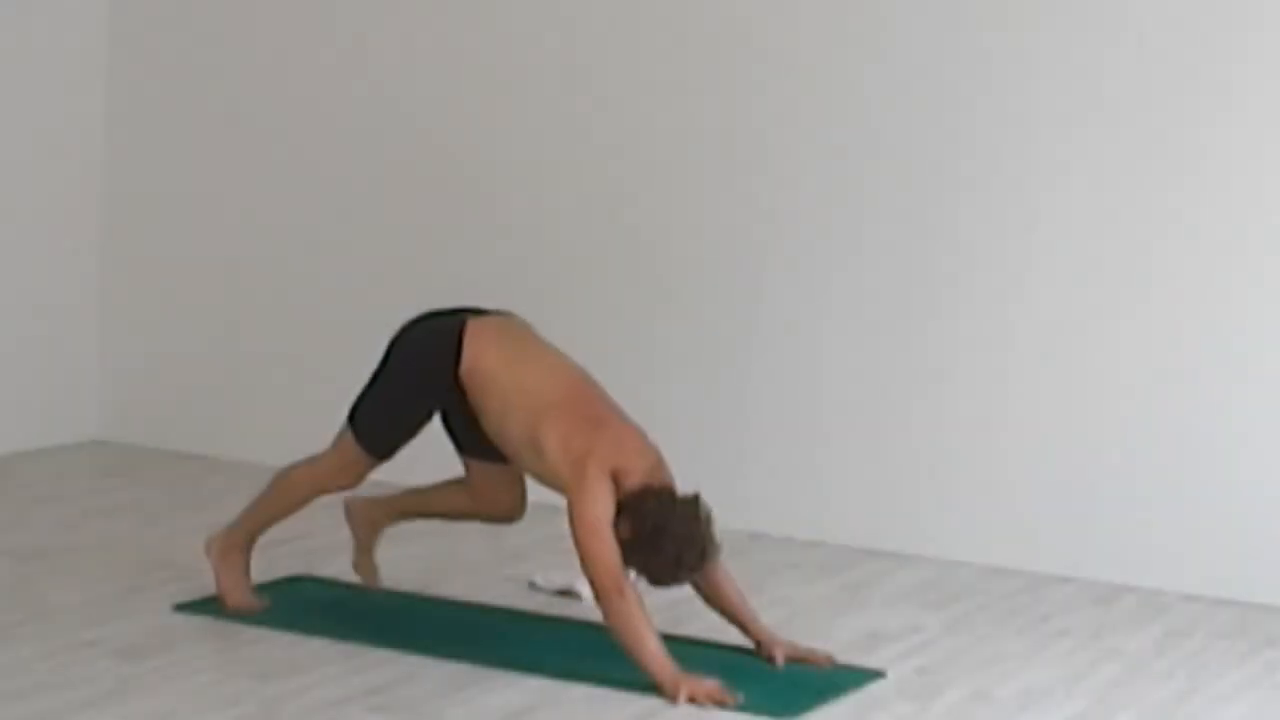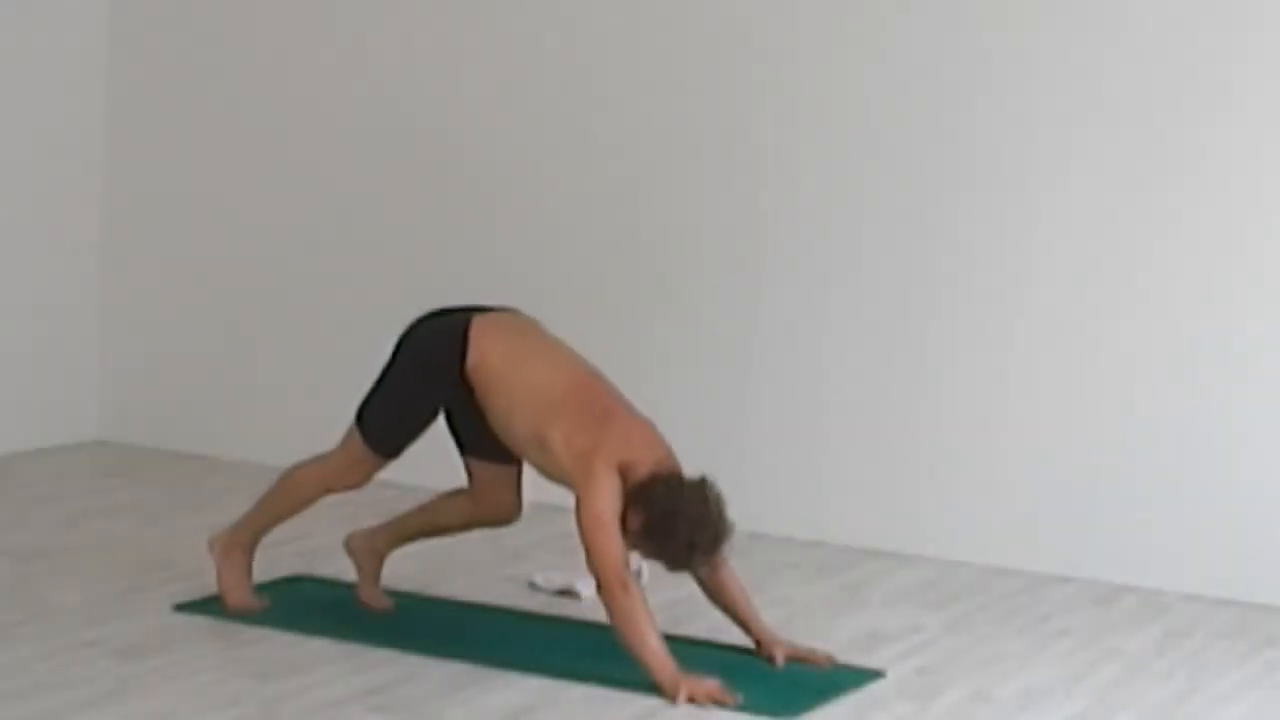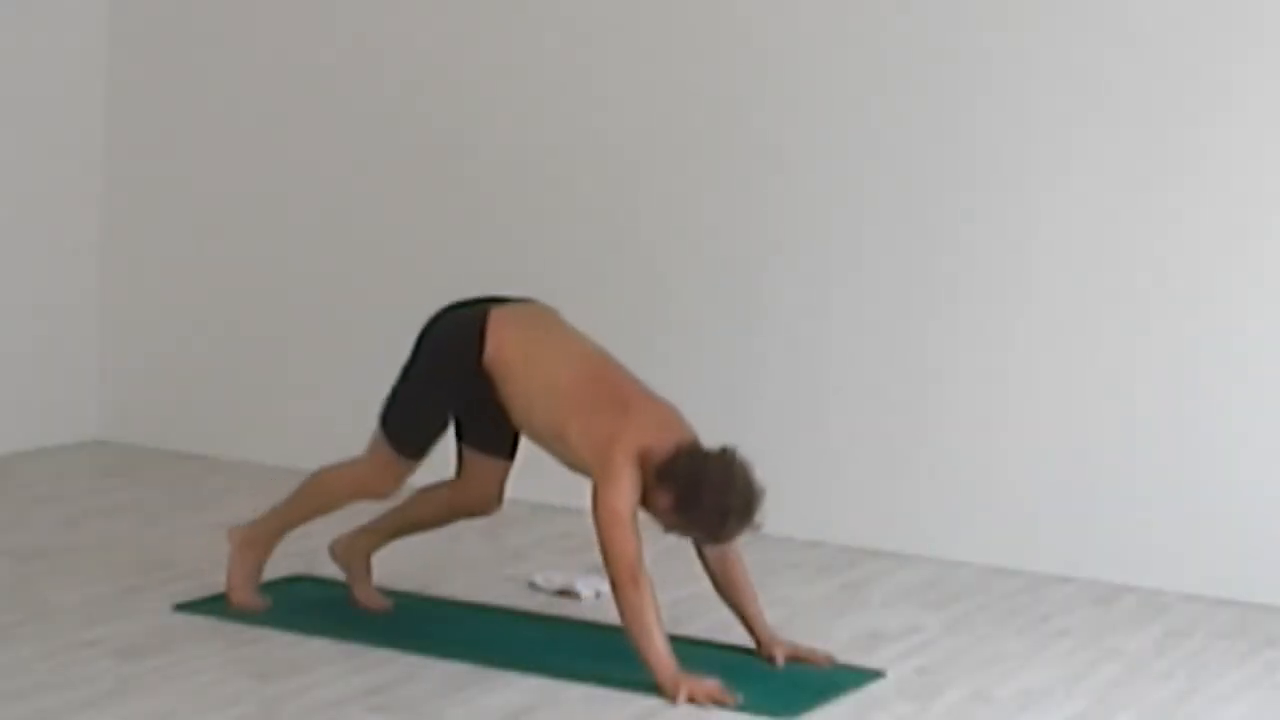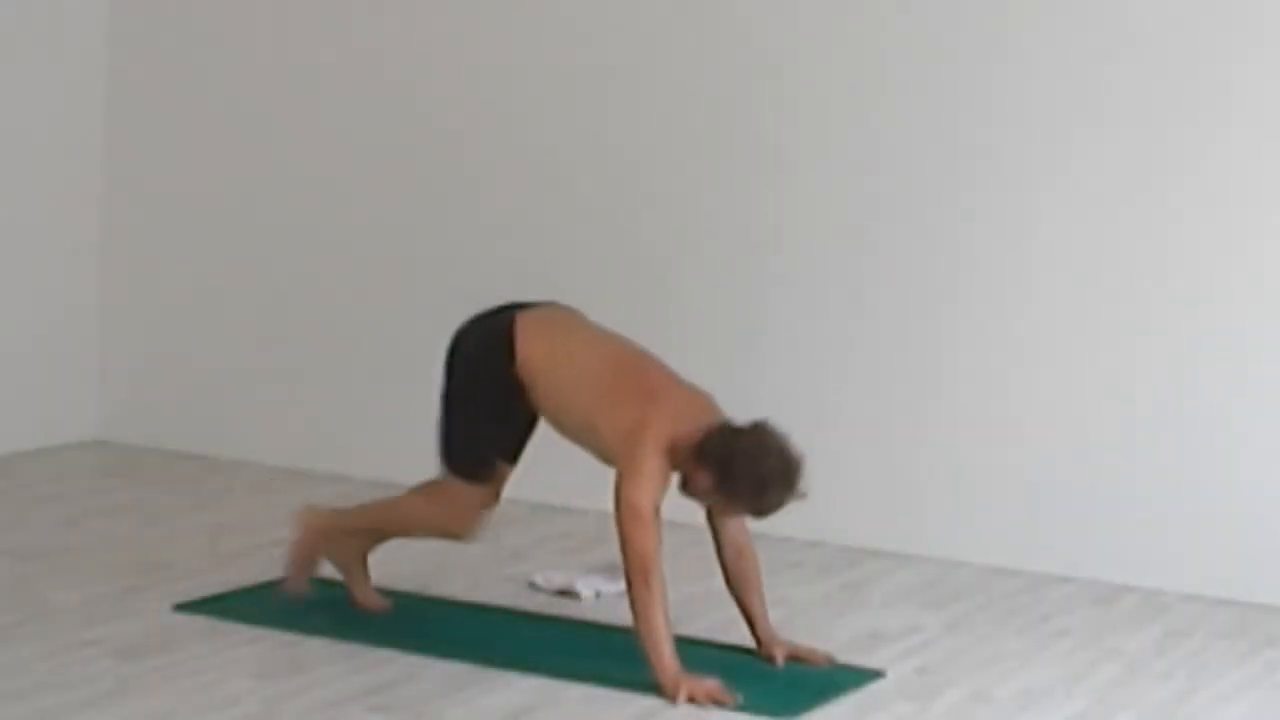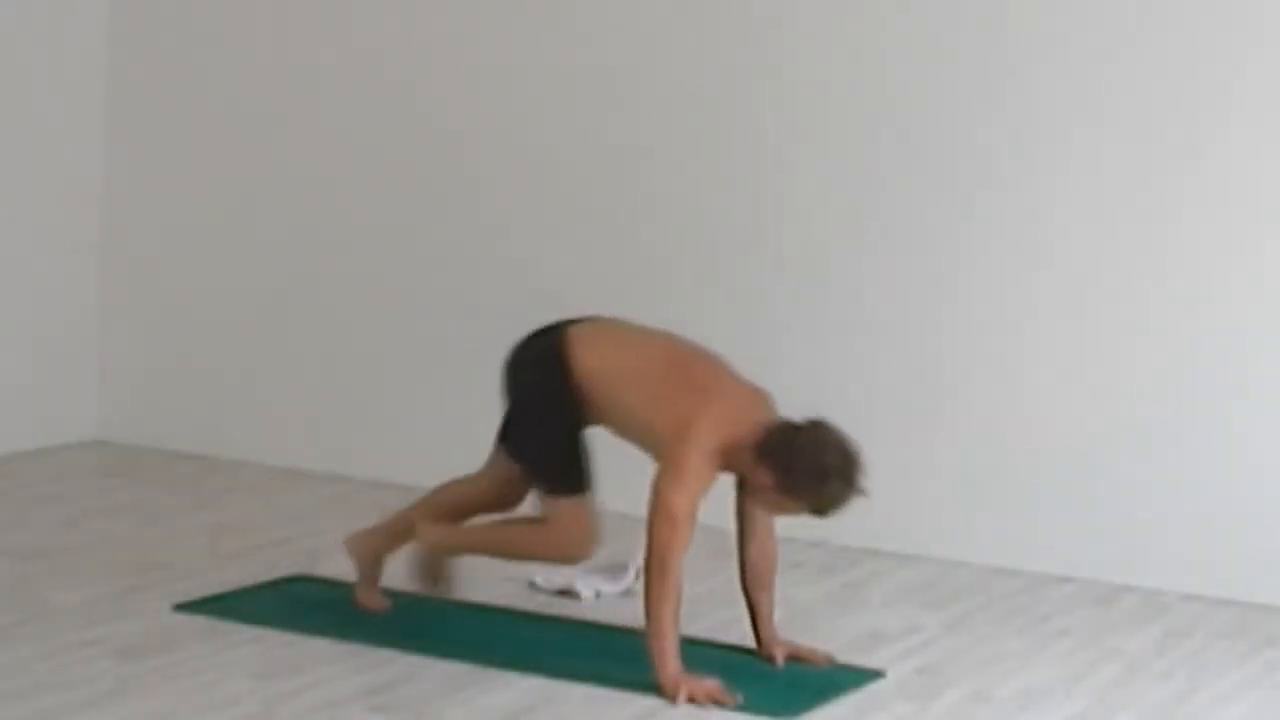
dt=0.3s
person 1, frame 1
left shoulder: (650, 470)
right shoulder: (594, 478)
left elbow: (701, 558)
right elbow: (611, 589)
left wrist: (764, 636)
right wrist: (672, 678)
left hip: (485, 344)
right hip: (440, 351)
left knee: (502, 504)
right knee: (343, 467)
left ankle: (375, 515)
right ankle: (231, 544)
person 1, frame 2
left shoulder: (659, 464)
right shoulder: (602, 472)
left elbow: (706, 554)
right elbow: (616, 585)
left wrist: (764, 636)
right wrist: (671, 679)
left hip: (491, 342)
right hip: (448, 347)
left knee: (497, 506)
right knee: (350, 468)
left ankle: (374, 546)
right ankle: (236, 543)
person 1, frame 3
left shoulder: (681, 447)
right shoulder: (622, 462)
left elbow: (718, 547)
right elbow: (628, 577)
left wrist: (765, 635)
right wrist: (671, 677)
left hip: (510, 332)
right hip: (465, 341)
left knee: (480, 495)
right knee: (381, 475)
left ankle: (358, 547)
right ankle: (255, 538)
person 1, frame 4
left shoulder: (713, 432)
right shoulder: (649, 450)
left elbow: (733, 539)
right elbow: (643, 568)
left wrist: (765, 635)
right wrist: (670, 676)
left hip: (532, 335)
right hip: (491, 352)
left knee: (475, 493)
right knee: (460, 515)
left ankle: (354, 550)
right ankle: (327, 529)
person 1, frame 5
left shoulder: (764, 428)
right shoulder: (700, 448)
left elbow: (757, 538)
right elbow: (663, 564)
left wrist: (769, 636)
right wrist: (671, 675)
left hip: (576, 357)
right hip: (548, 368)
left knee: (499, 487)
right knee: (574, 541)
left ankle: (374, 542)
right ankle: (440, 540)
